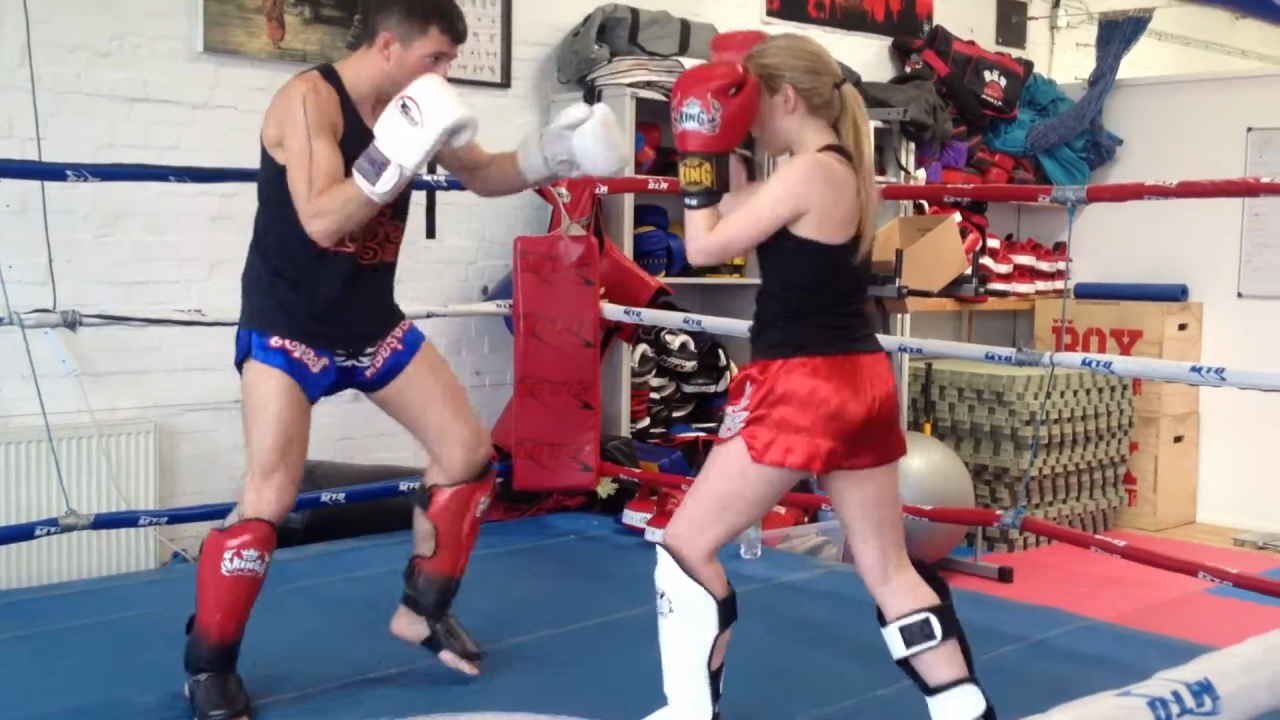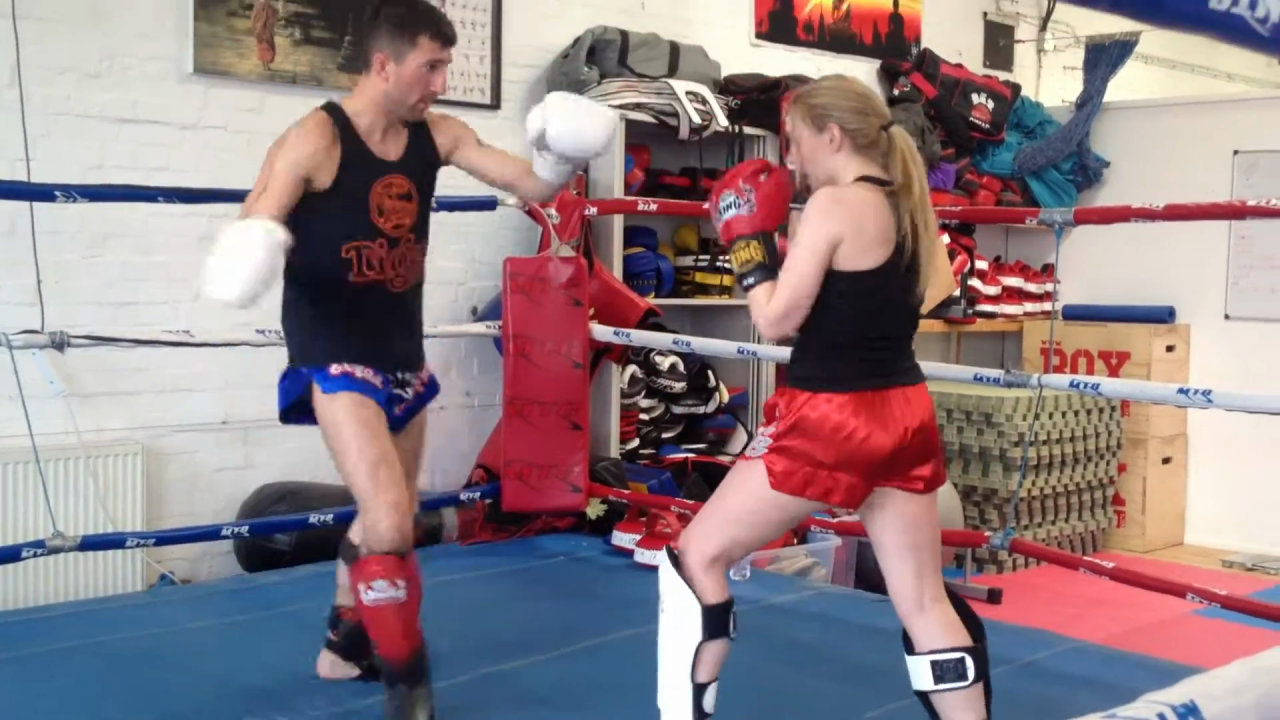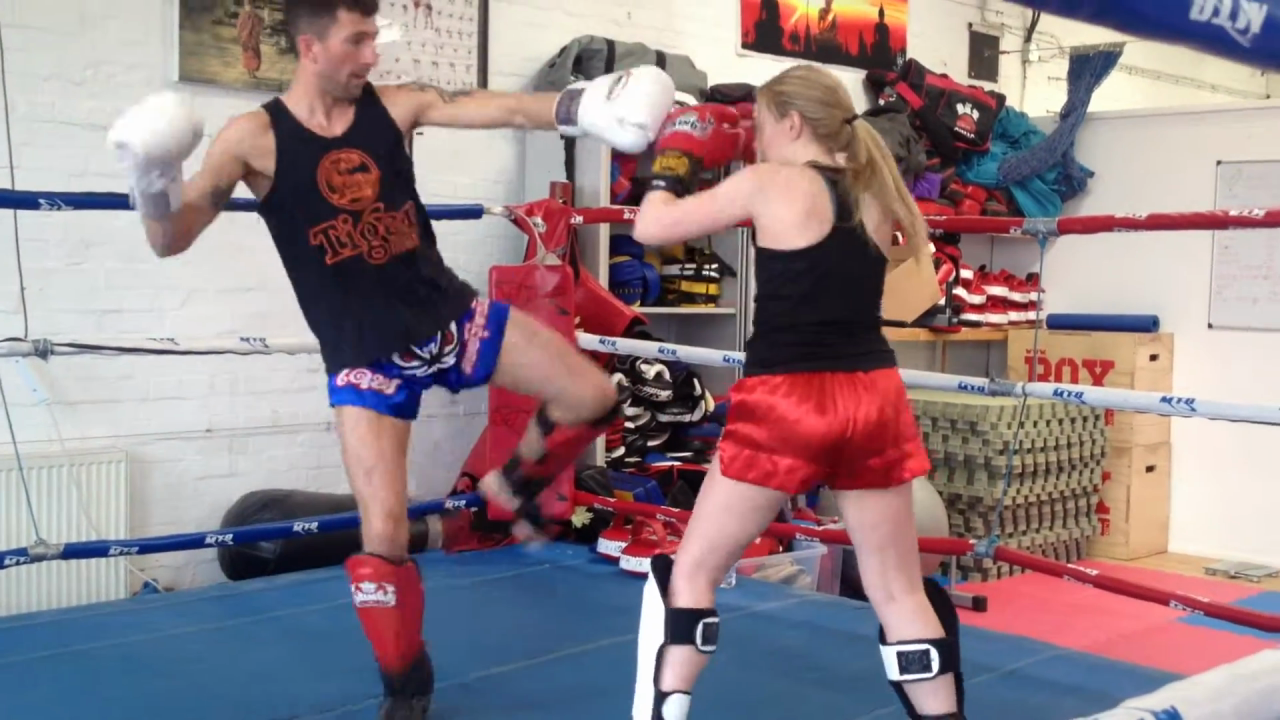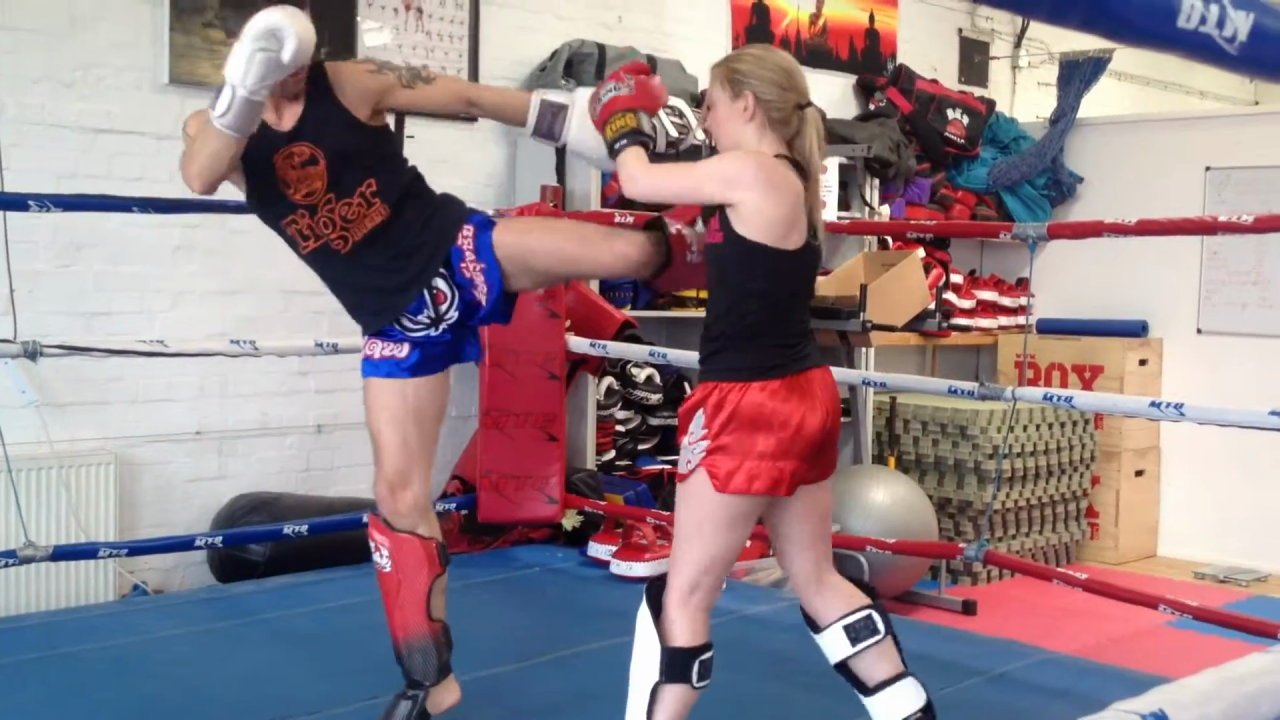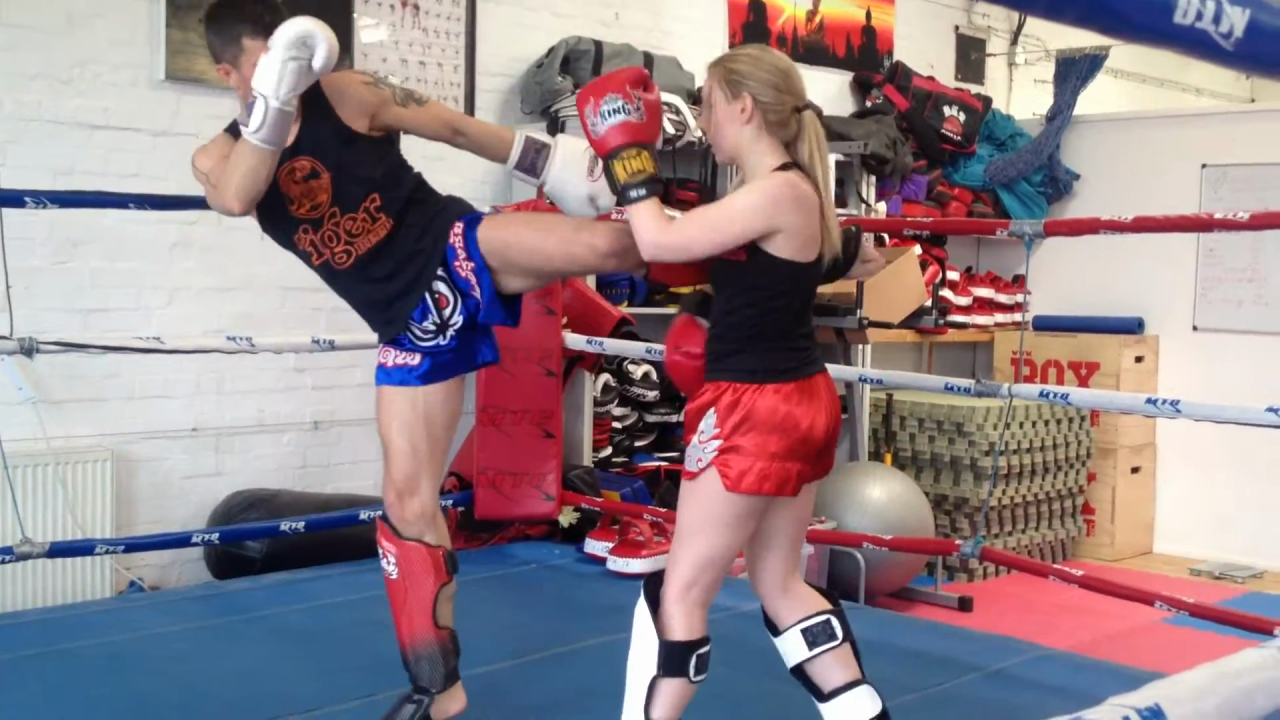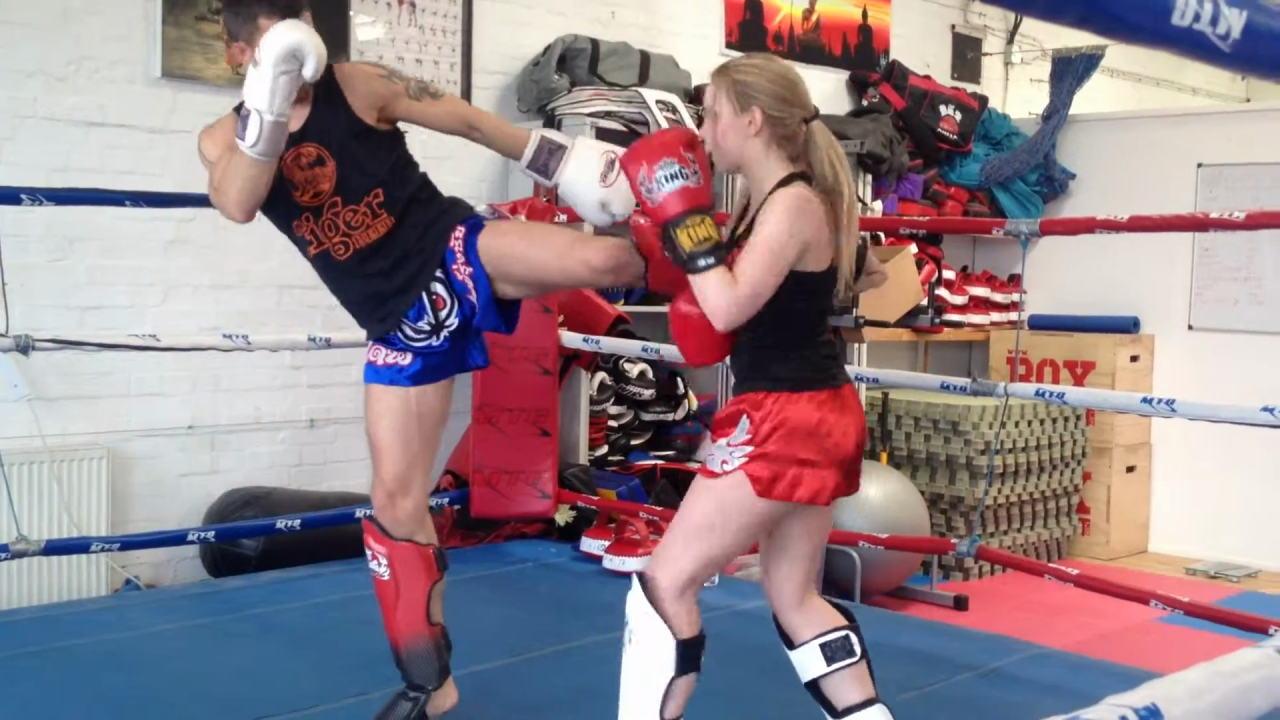
dt=0.2s
person 1, frame 1
left shoulder: (415, 102)
right shoulder: (309, 99)
left elbow: (485, 176)
right elbow: (322, 222)
left wrist: (554, 152)
right wrist: (398, 152)
left hip: (372, 322)
right hip: (287, 326)
left knee: (467, 454)
right knee: (269, 499)
left ankle: (423, 610)
person 1, frame 2
left shoulder: (435, 133)
right shoulder: (315, 139)
left elbow: (528, 180)
right elbow: (248, 235)
left wrist: (562, 150)
right wrist: (245, 258)
left hip: (397, 354)
right hip: (336, 360)
left knee: (386, 516)
right knee: (390, 517)
left ankle: (348, 642)
person 1, frame 3
left shoulder: (392, 103)
right shoulder: (254, 136)
left elbow: (496, 107)
right elbow: (172, 238)
left wrist: (588, 105)
right wrist: (151, 175)
left hip: (450, 314)
right hip: (365, 357)
left knee: (594, 397)
right knee: (384, 532)
left ankle: (515, 485)
person 1, frame 4
left shoulder: (349, 82)
right shoulder: (224, 128)
left elbow: (468, 97)
right elbow: (199, 176)
left wrist: (568, 117)
right wrist: (243, 89)
left hip: (458, 252)
right hip: (398, 320)
left knee: (631, 253)
right knee: (399, 492)
left ankle: (676, 248)
person 1, frame 5
left shoulder: (347, 94)
right shoulder: (217, 154)
left elbow: (454, 125)
right elbow: (236, 199)
left wrist: (546, 159)
right wrist: (275, 99)
left hip: (460, 249)
right hip: (414, 323)
left knee: (604, 243)
right knee: (408, 500)
person 1, frame 6
left shoulder: (358, 84)
right shoulder: (222, 140)
left elbow: (468, 119)
right elbow: (239, 204)
left wrist: (559, 158)
right wrist: (269, 108)
left hip: (455, 248)
right hip: (403, 322)
left knee: (595, 256)
right knee: (396, 499)
person 2, frame 1
left shoulder: (810, 173)
right shoulder: (843, 167)
left elbow: (702, 247)
right elbow: (748, 208)
left wrist: (700, 147)
right wrist: (721, 151)
left hip: (799, 386)
right hip: (858, 380)
left knee: (687, 544)
right knee: (884, 570)
person 2, frame 2
left shoulder: (835, 205)
right shoulder: (905, 206)
left elbow: (774, 322)
left wrist: (748, 238)
right wrist: (778, 224)
left hip: (829, 418)
right hip: (902, 413)
left knee: (696, 554)
right knee: (923, 598)
person 2, frame 3
left shoulder: (769, 185)
right shoulder: (873, 195)
left elbow: (649, 229)
left wrist: (674, 158)
left hip: (785, 406)
right hip: (871, 398)
left knee: (690, 570)
right knee: (898, 589)
person 2, frame 4
left shoulder: (750, 172)
right shoulder: (794, 180)
left elbow: (636, 181)
left wrist: (624, 118)
left hip: (751, 406)
right hip: (803, 397)
left knee: (684, 593)
right knee: (814, 579)
person 2, frame 5
left shoulder: (778, 191)
right shoulder: (787, 187)
left elbow: (660, 242)
left wrist: (623, 148)
left hip: (754, 409)
right hip: (796, 401)
left knee: (682, 590)
right knee: (779, 583)
person 2, frame 6
left shoulder: (791, 206)
right shoulder: (784, 198)
left elbow: (725, 310)
left wrist: (681, 214)
left hip: (784, 419)
right hip: (815, 415)
left knee: (666, 582)
right knee: (792, 595)
